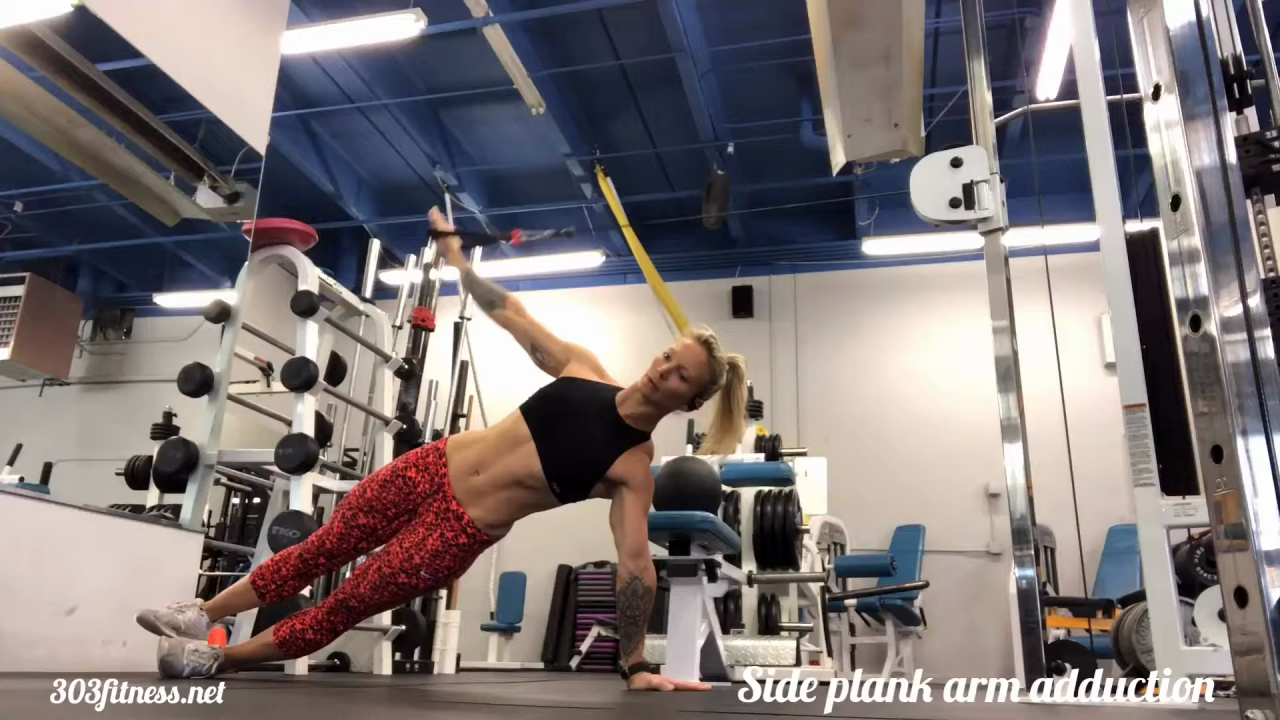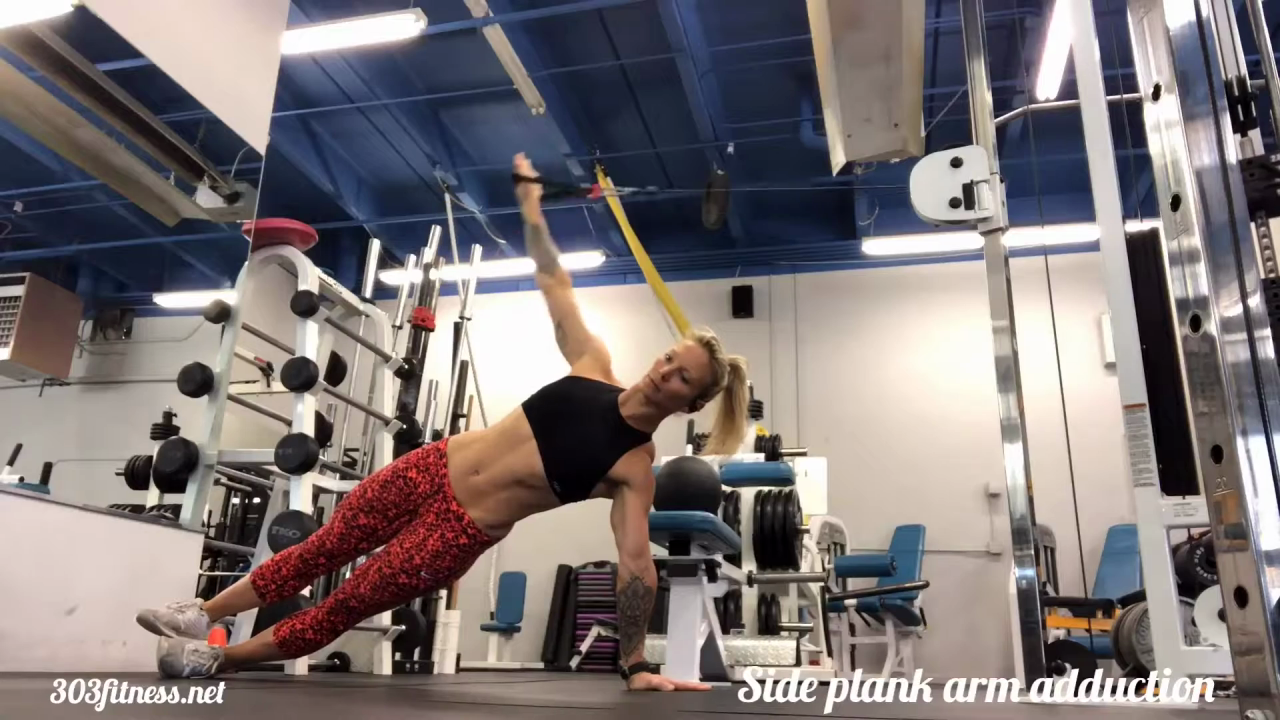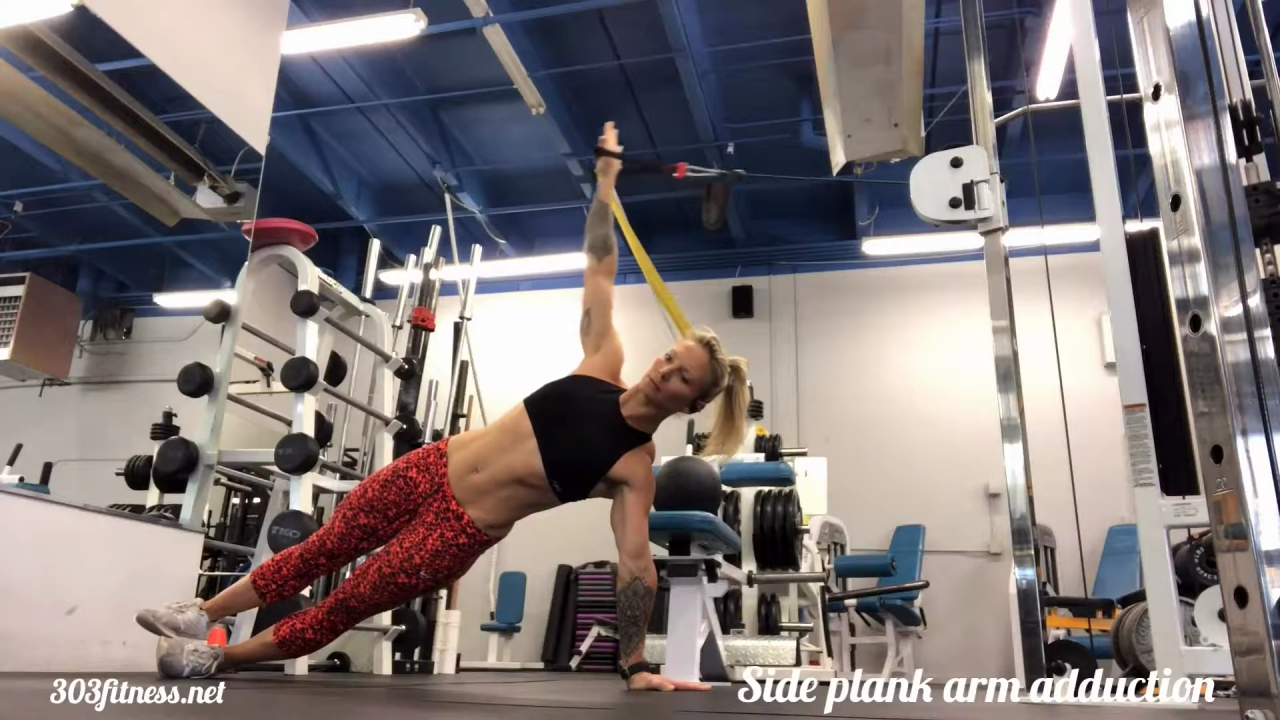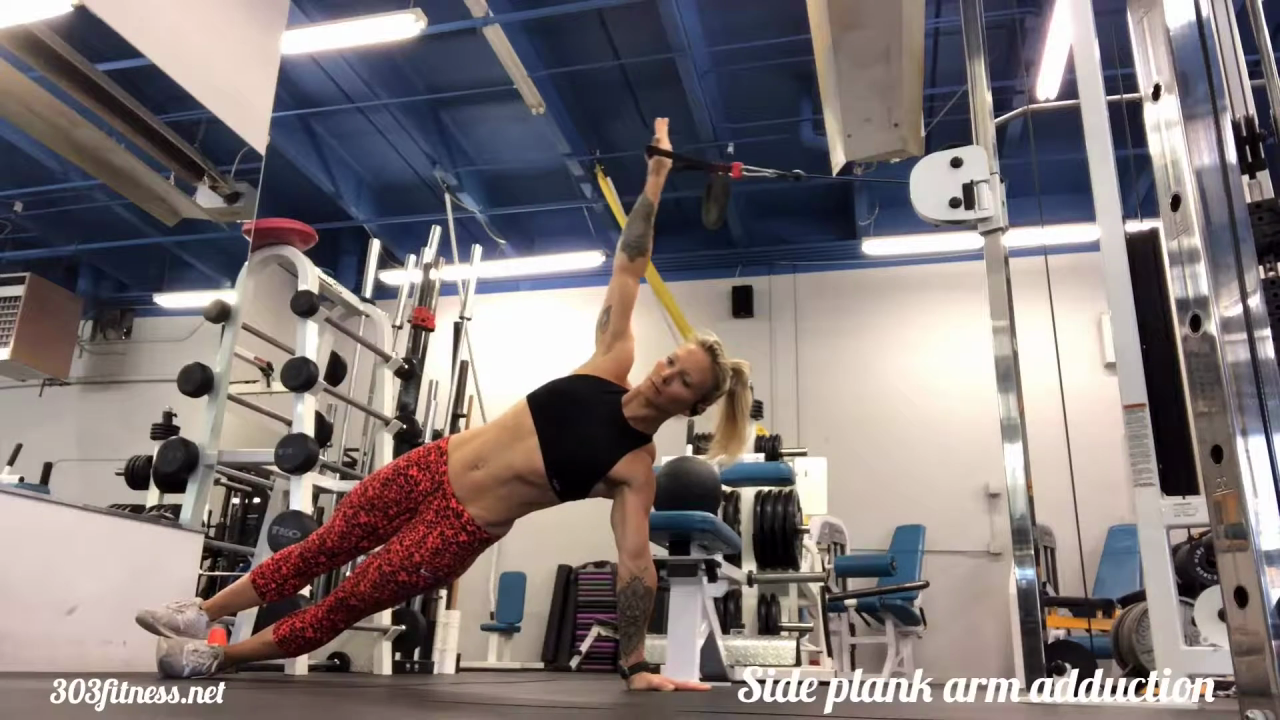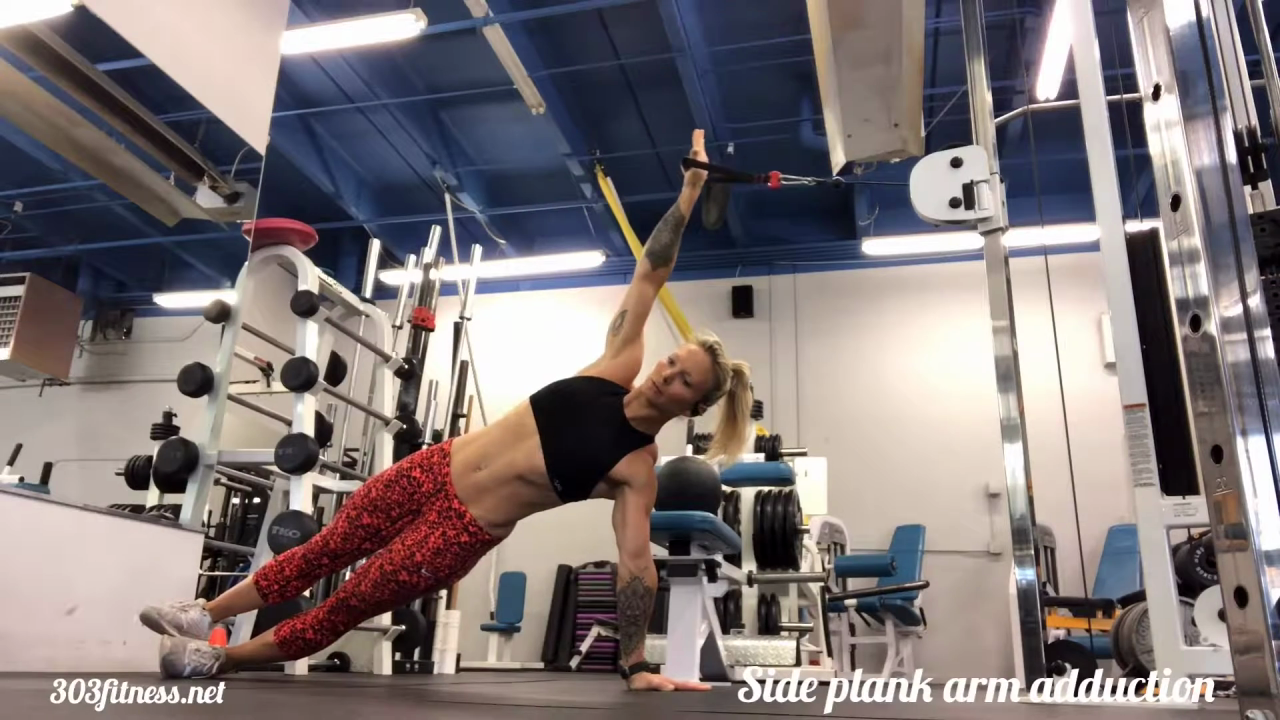
dt=0.4s
person 1, frame 1
left shoulder: (636, 467)
right shoulder: (587, 372)
left elbow: (635, 564)
right elbow: (513, 314)
left wrist: (636, 666)
right wrist: (458, 254)
left hip: (463, 530)
right hip: (436, 468)
left knee: (344, 607)
right knee: (322, 548)
left ankle: (217, 659)
right ankle: (202, 614)
person 1, frame 2
left shoulder: (636, 467)
right shoulder: (595, 369)
left elbow: (636, 562)
right elbow: (554, 283)
left wrist: (636, 665)
right wrist: (532, 200)
left hip: (462, 532)
right hip: (435, 469)
left knee: (344, 608)
right knee: (321, 549)
left ankle: (217, 659)
right ankle: (200, 614)
person 1, frame 3
left shoulder: (636, 467)
right shoulder: (603, 367)
left elbow: (636, 560)
right elbow: (599, 269)
left wrist: (635, 663)
right wrist: (606, 175)
left hip: (462, 531)
right hip: (434, 469)
left knee: (343, 607)
right knee: (322, 549)
left ankle: (216, 659)
right ankle: (200, 614)
person 1, frame 4
left shoulder: (636, 468)
right shoulder: (610, 368)
left elbow: (636, 561)
right elbow: (627, 269)
left wrist: (636, 665)
right wrist: (655, 178)
left hip: (461, 530)
right hip: (434, 467)
left knee: (343, 608)
right knee: (323, 548)
left ankle: (216, 658)
right ankle: (201, 613)
person 1, frame 5
left shoulder: (638, 469)
right shoulder: (616, 370)
left elbow: (636, 563)
right elbow: (649, 276)
left wrist: (635, 664)
right wrist: (690, 192)
left hip: (464, 531)
right hip: (435, 470)
left knee: (345, 607)
right knee: (323, 550)
left ankle: (219, 659)
right ankle: (204, 614)
